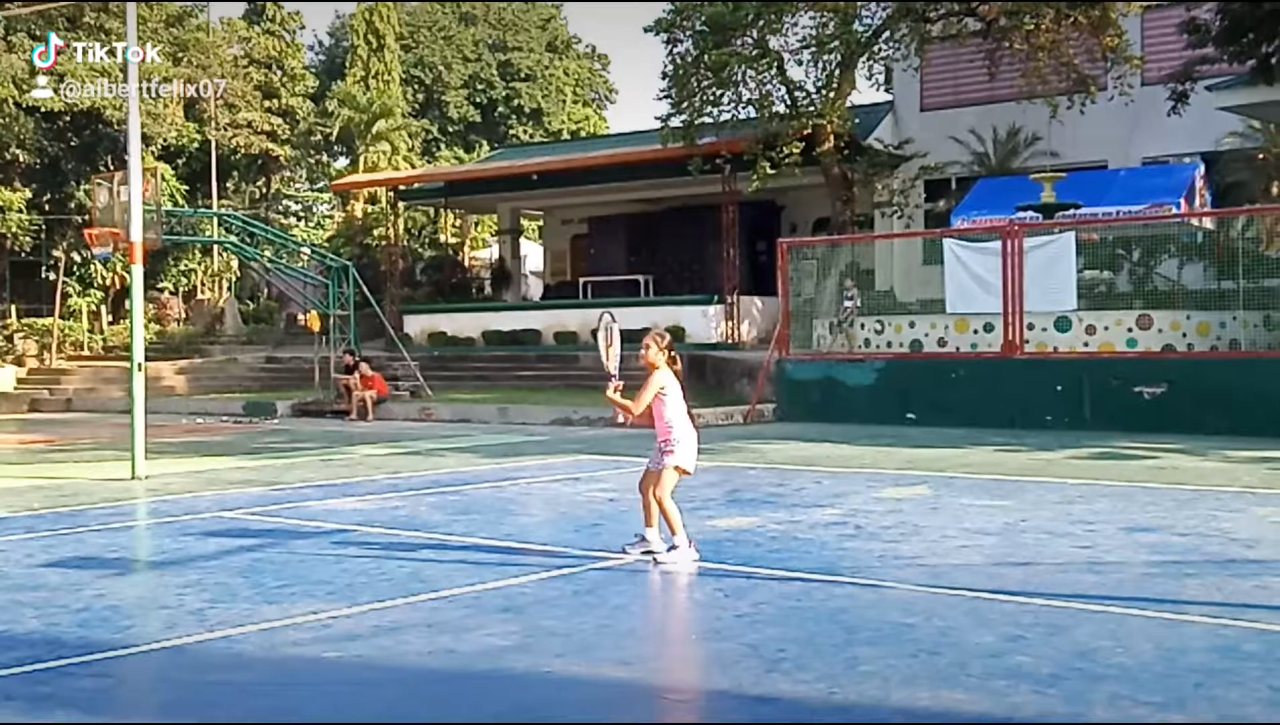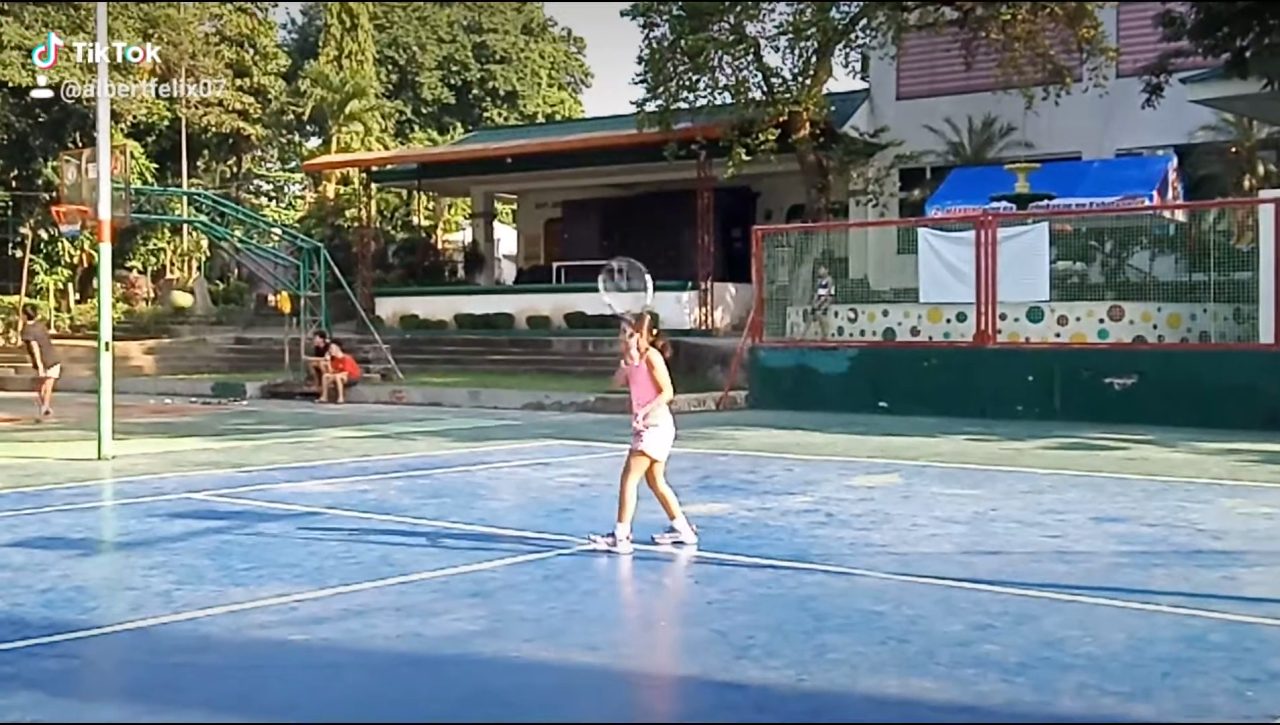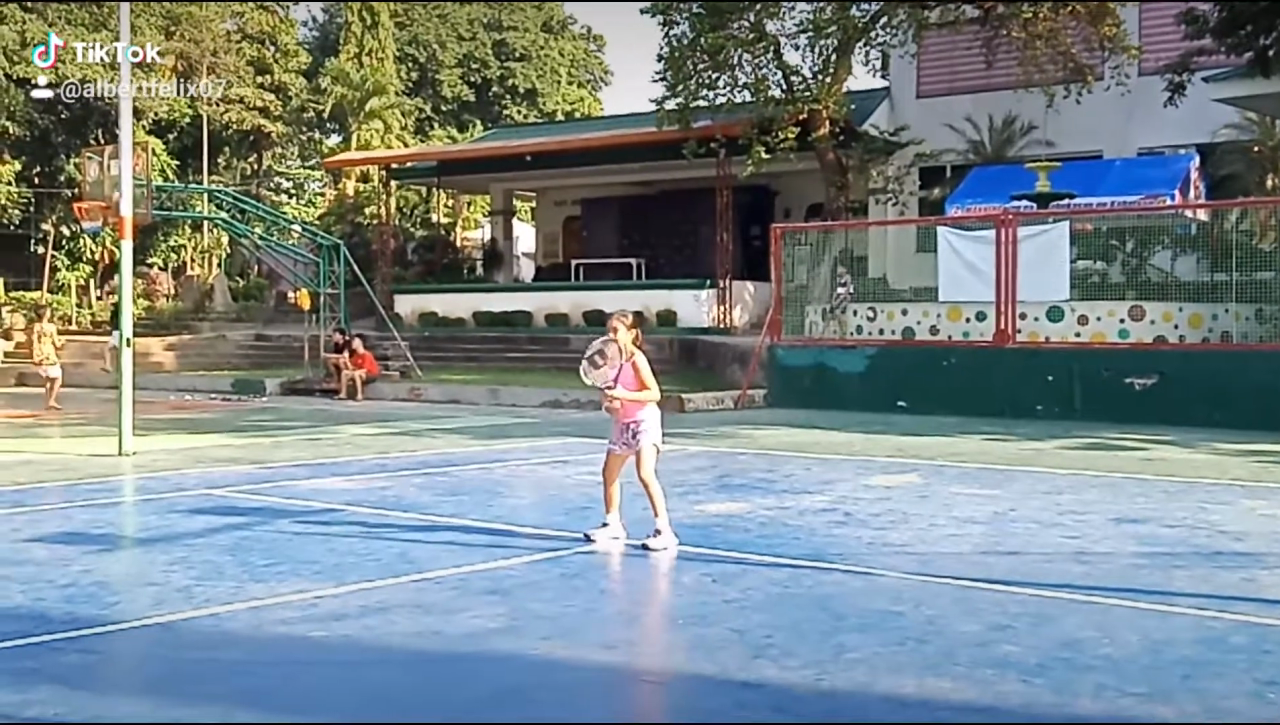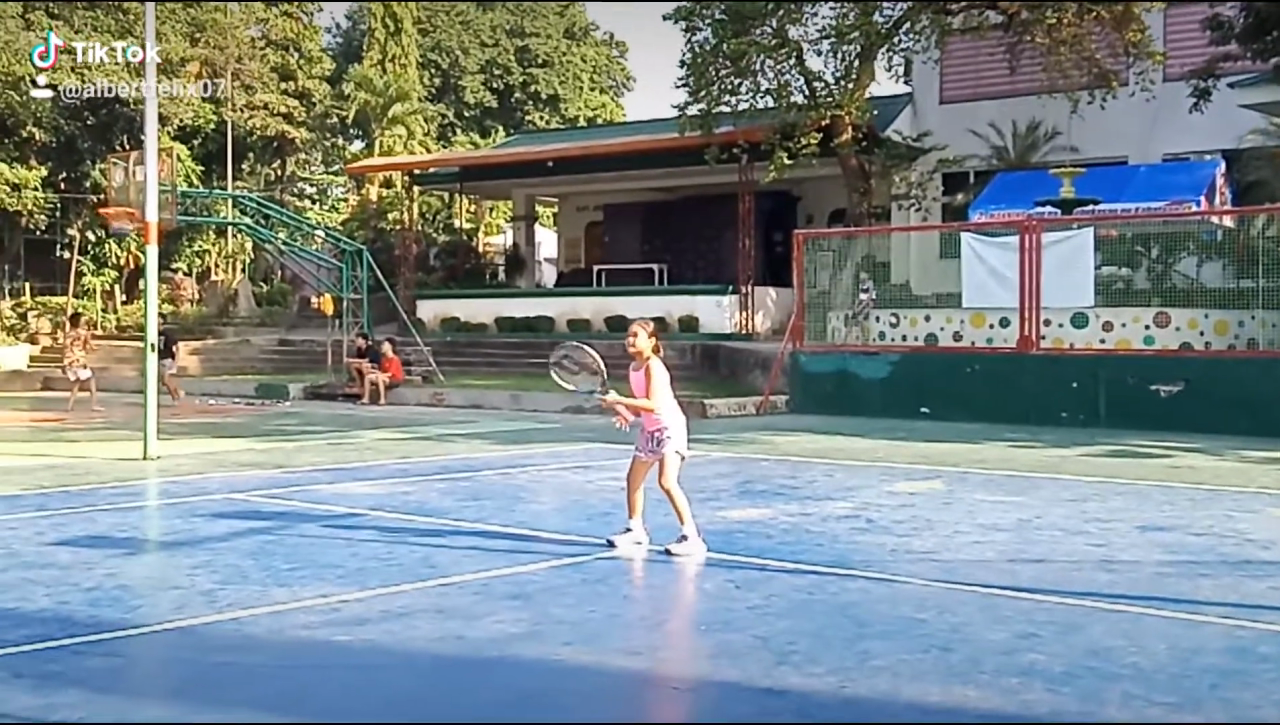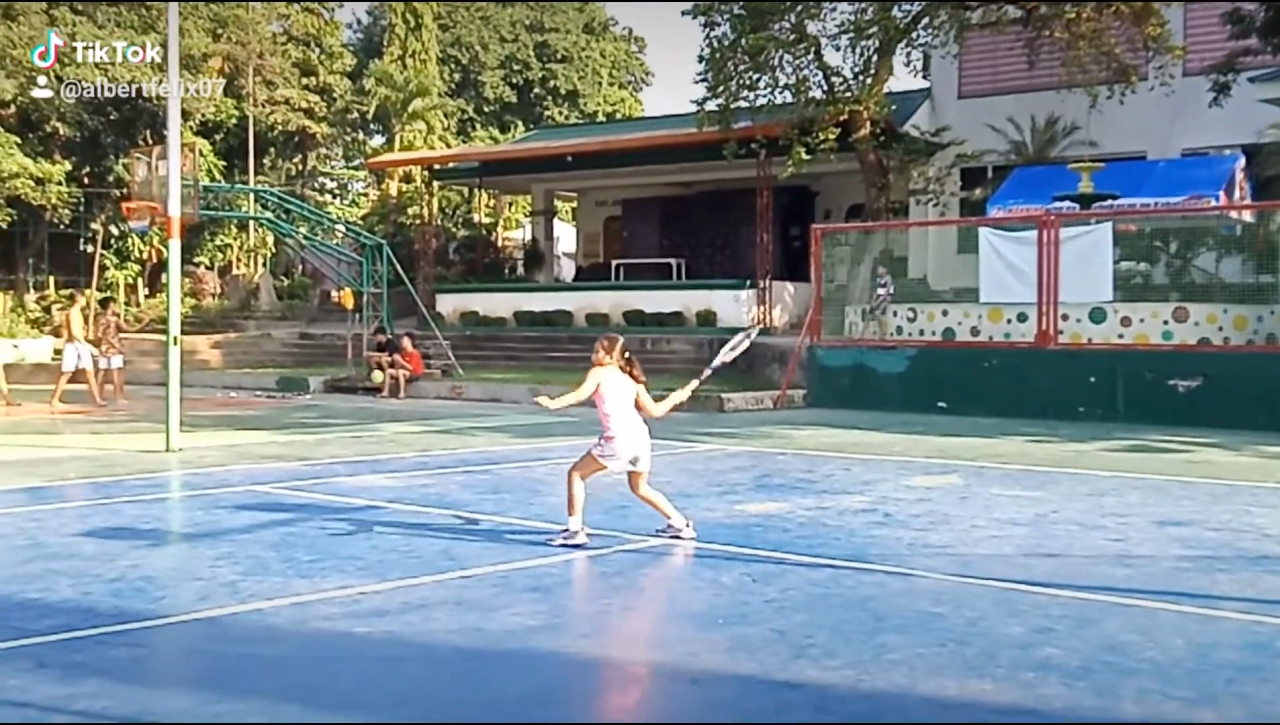
dt=1s
person 1, frame 1
left shoulder: (659, 376)
right shoulder: (659, 377)
left elbow: (636, 408)
right elbow: (651, 417)
left wrist: (612, 397)
right wrist: (628, 416)
left hip: (679, 441)
right hip: (668, 442)
left knee: (661, 493)
right knee: (646, 487)
left ankle: (683, 547)
right ankle: (651, 538)
person 1, frame 2
left shoulder: (652, 357)
right shoulder: (635, 358)
left elbow: (667, 392)
right elbow: (620, 380)
left wrist: (647, 410)
right wrist: (628, 363)
left hip: (655, 426)
right hip: (647, 427)
left knee: (629, 479)
right knee: (655, 481)
left ankle: (621, 537)
right ankle: (682, 529)
person 1, frame 3
left shoulder: (637, 360)
left elbow: (655, 394)
right elbow: (609, 390)
left wrist: (625, 395)
right wrist: (609, 404)
left hip: (645, 422)
right hip: (623, 423)
left knee: (645, 474)
right knee: (609, 473)
left ankle: (664, 530)
right ankle: (613, 524)
person 1, frame 4
left shoulder: (653, 366)
right shoulder: (634, 367)
left elbow: (652, 403)
left wrist: (619, 400)
right wrist: (626, 412)
left hip: (670, 428)
right hip: (649, 430)
left knee: (667, 482)
right knee: (634, 478)
left ankle: (691, 536)
right ankle: (636, 529)
person 1, frame 5
left shoulder: (599, 373)
right shoulder: (631, 381)
left elbow: (581, 393)
right elbow: (655, 411)
left wrist: (554, 403)
right wrist: (679, 396)
left hip: (619, 439)
right hip: (640, 437)
left knee: (576, 474)
right knee: (640, 487)
left ankle: (575, 529)
right ankle: (680, 524)
